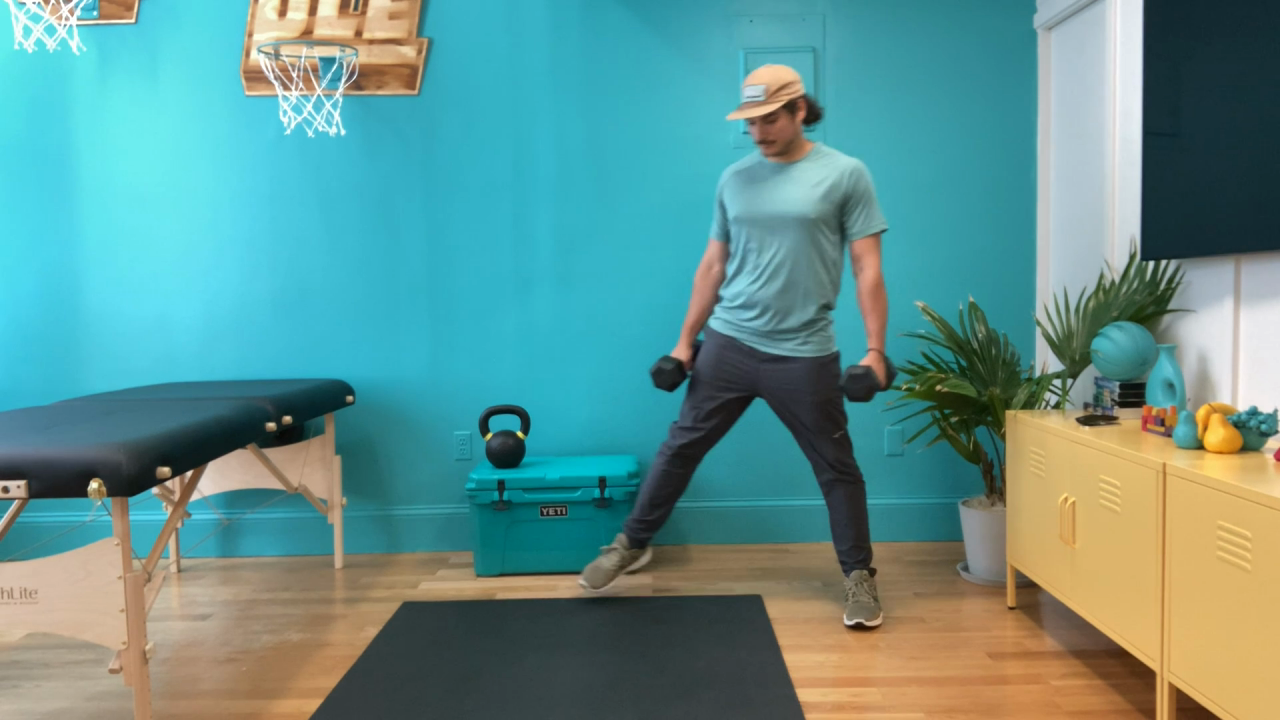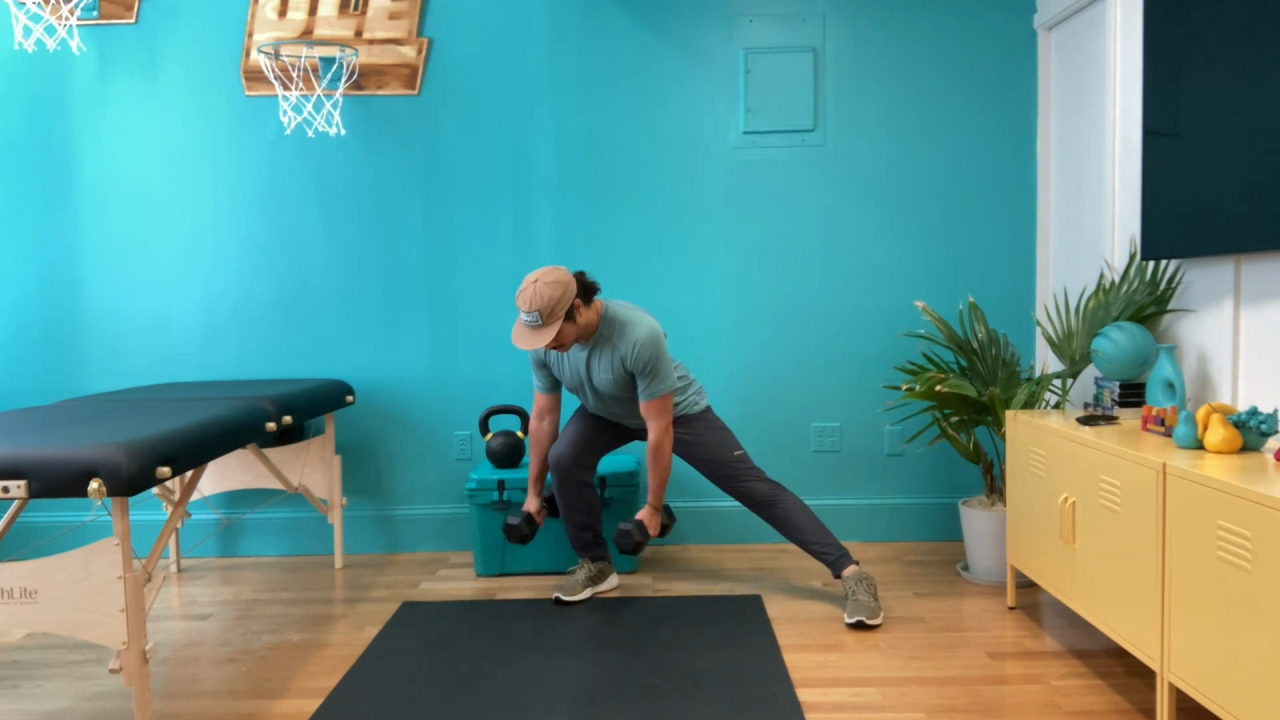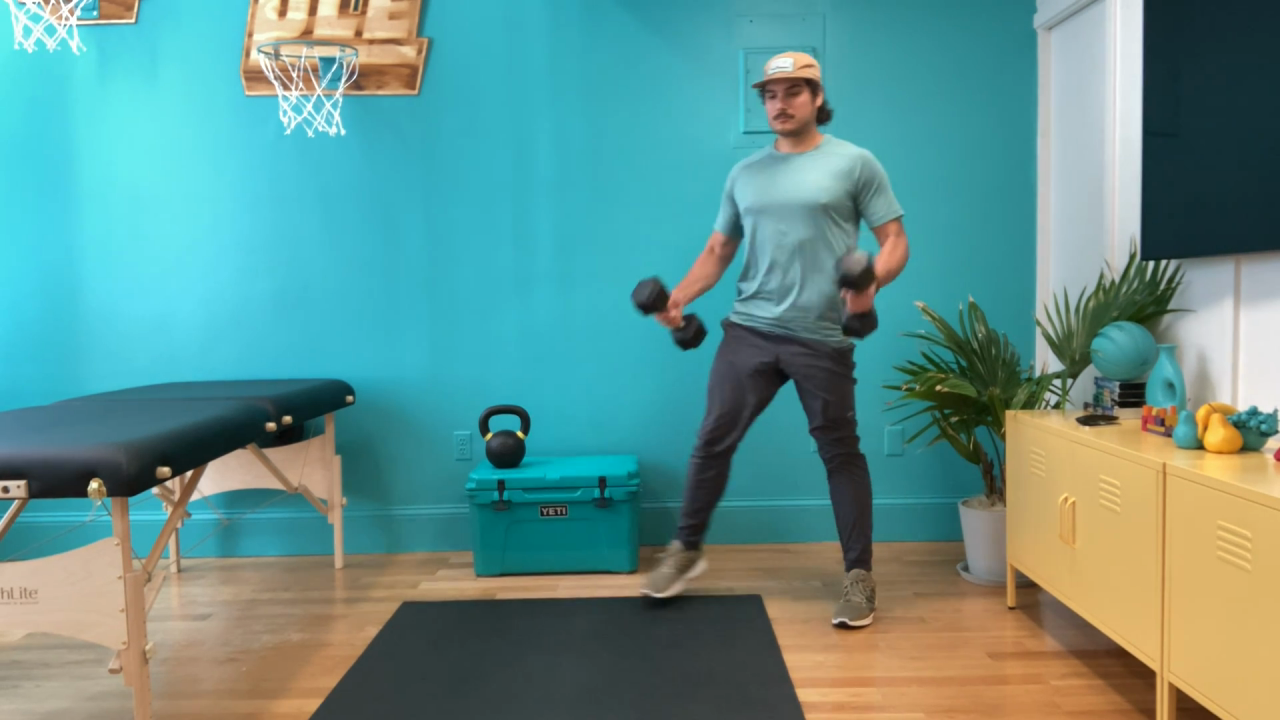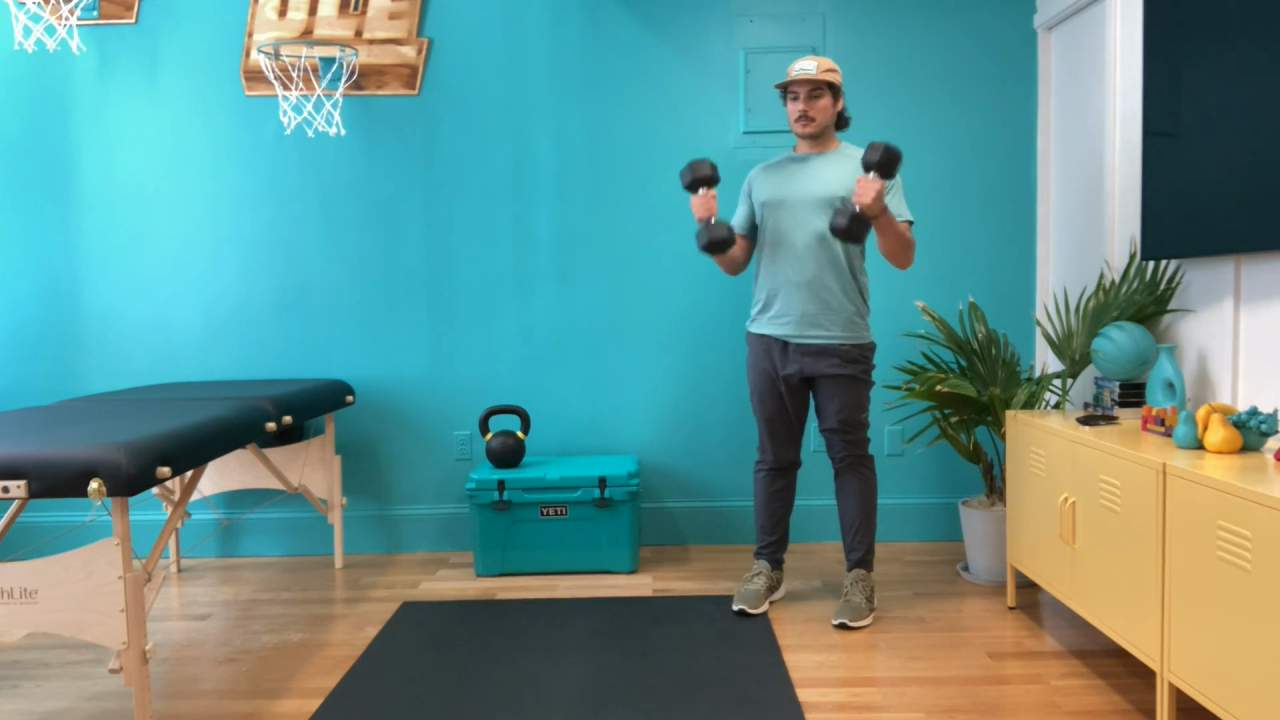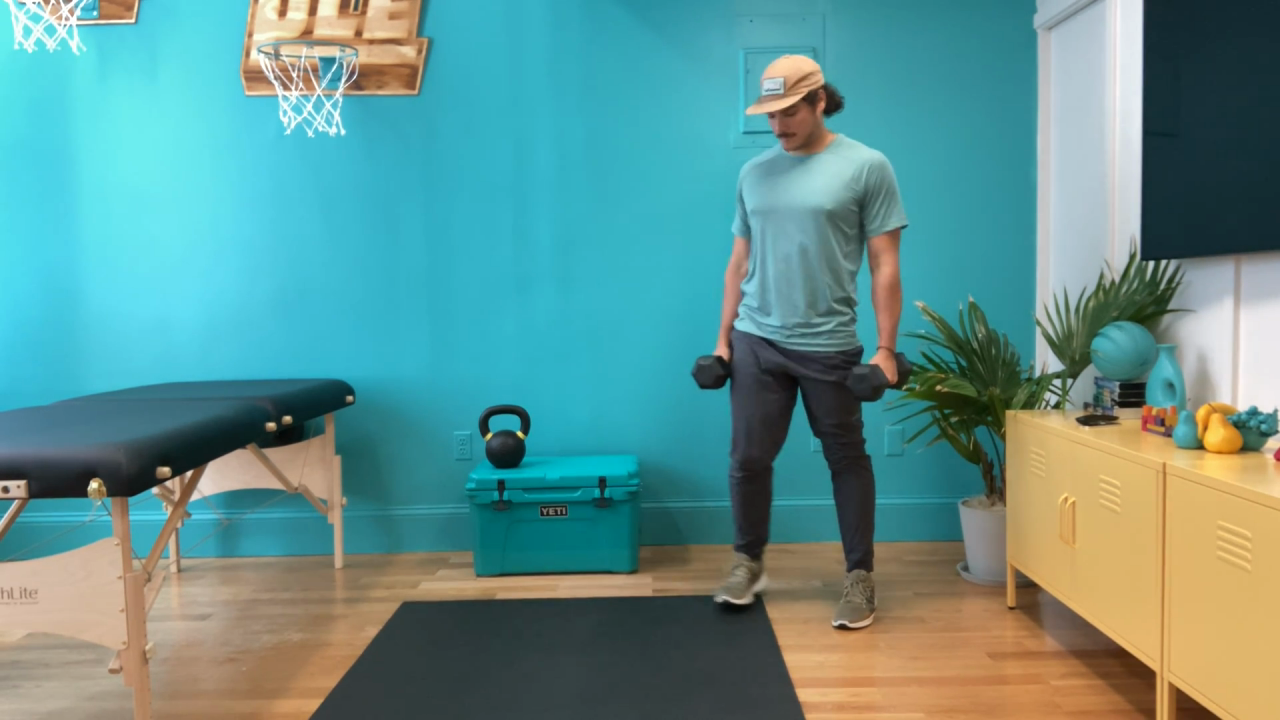
dt=1s
person 1, frame 1
left shoulder: (846, 175)
right shoulder: (735, 178)
left elbow: (868, 267)
right elbow: (714, 263)
left wrist: (875, 349)
right wrist: (685, 339)
left hip: (804, 354)
right hip: (730, 343)
left knee: (836, 467)
right knee: (682, 444)
left ankle: (858, 575)
right ankle: (630, 544)
person 1, frame 2
left shoulder: (638, 335)
right shoulder: (544, 345)
left elbow: (659, 430)
right elbow: (543, 418)
left wrist: (654, 507)
right wrist: (533, 491)
left hip: (678, 410)
left knee: (754, 486)
right knee: (565, 461)
left ankle: (851, 573)
right ankle: (595, 564)
person 1, frame 3
left shoulder: (856, 164)
right shoulder: (745, 172)
left elbow: (896, 243)
right elbow: (718, 250)
left wrist: (872, 281)
right wrist: (682, 294)
left hip: (822, 339)
right hip: (748, 331)
left knee: (840, 452)
right knee: (713, 440)
left ankle: (859, 575)
right ankle: (686, 549)
person 1, frame 4
left shoulder: (868, 168)
right shoulder: (762, 176)
left elbow: (904, 254)
right elbow: (736, 257)
left wrist: (879, 214)
right wrist: (710, 225)
left hip: (842, 342)
right hip: (770, 339)
left knee: (850, 456)
right knee: (774, 457)
left ankle: (859, 575)
right ankle: (767, 567)
person 1, frame 5
left shoulder: (866, 167)
right shoulder: (754, 172)
left elbow: (884, 265)
right elbow: (741, 261)
left wrist: (886, 347)
right wrist: (724, 337)
left hip: (830, 347)
right hip: (760, 340)
left knee: (847, 461)
right knee: (748, 455)
left ankle: (860, 575)
right ankle: (748, 563)
